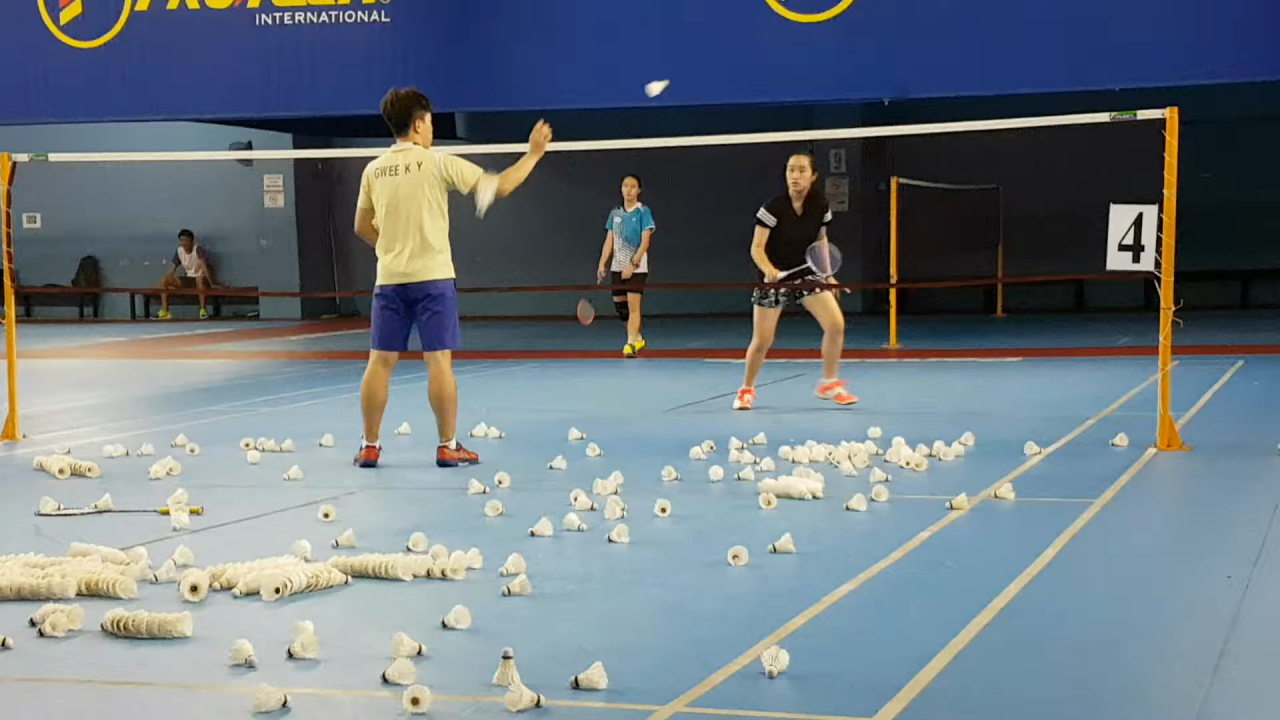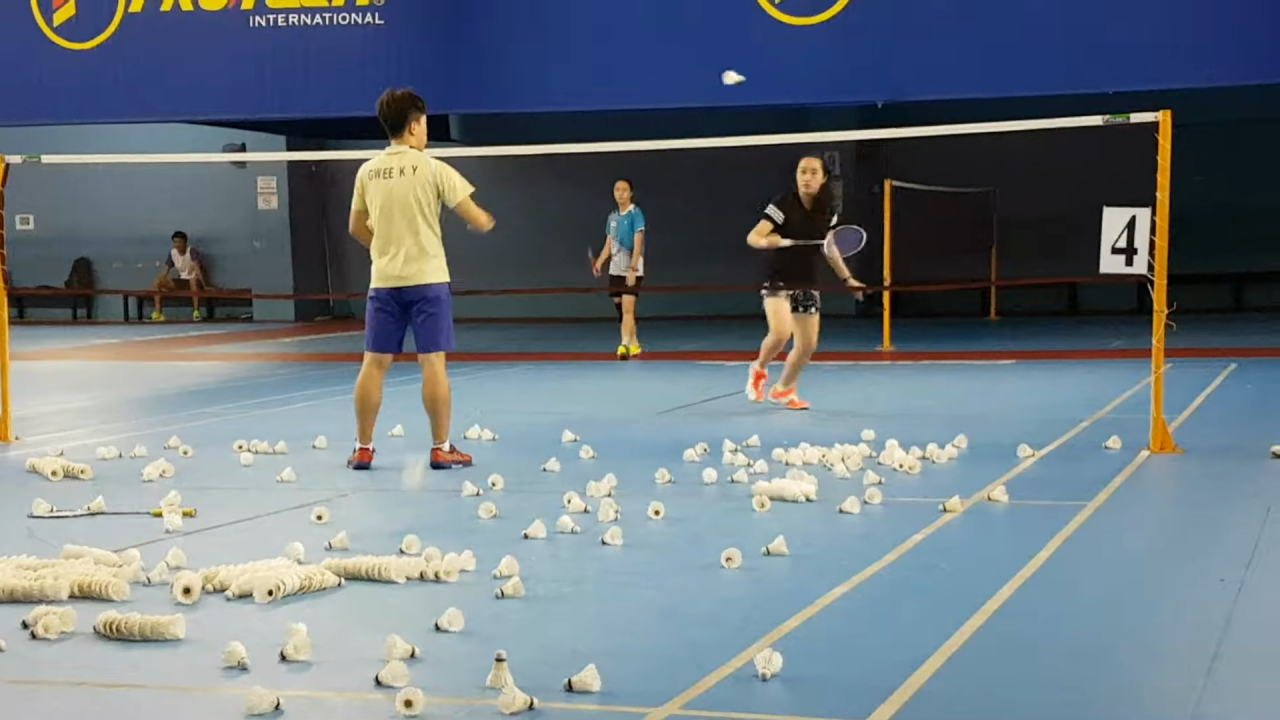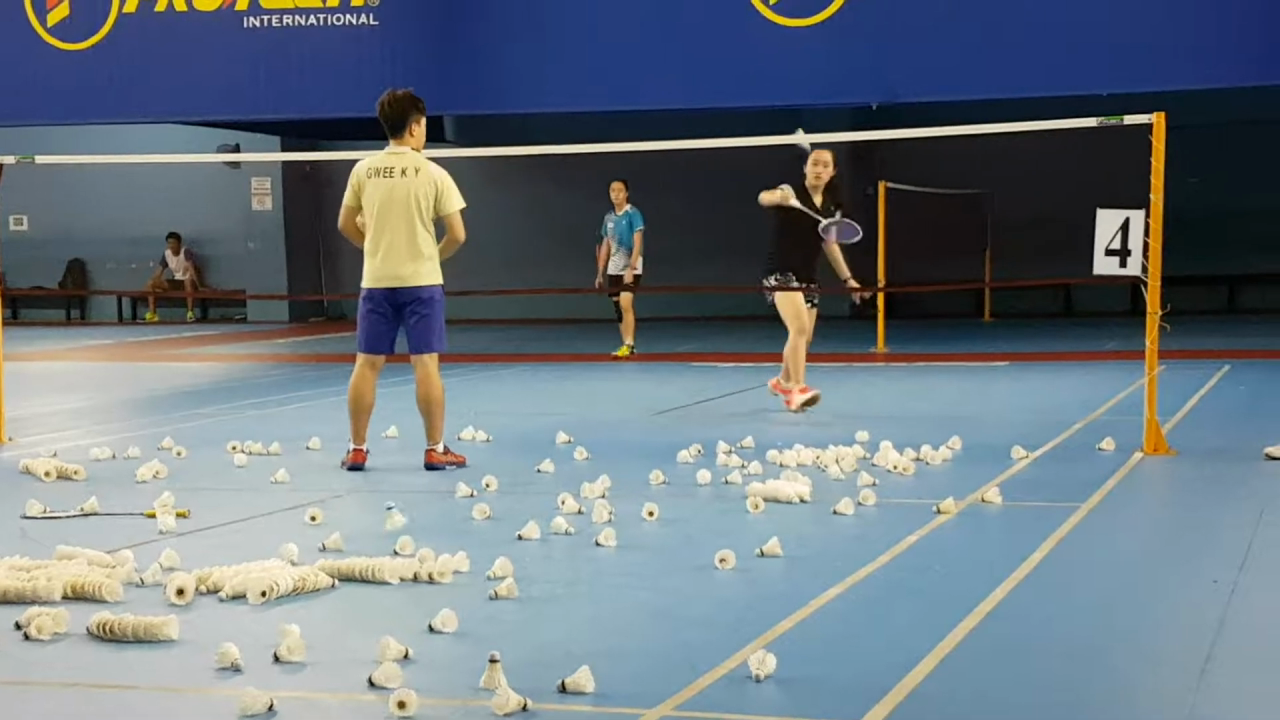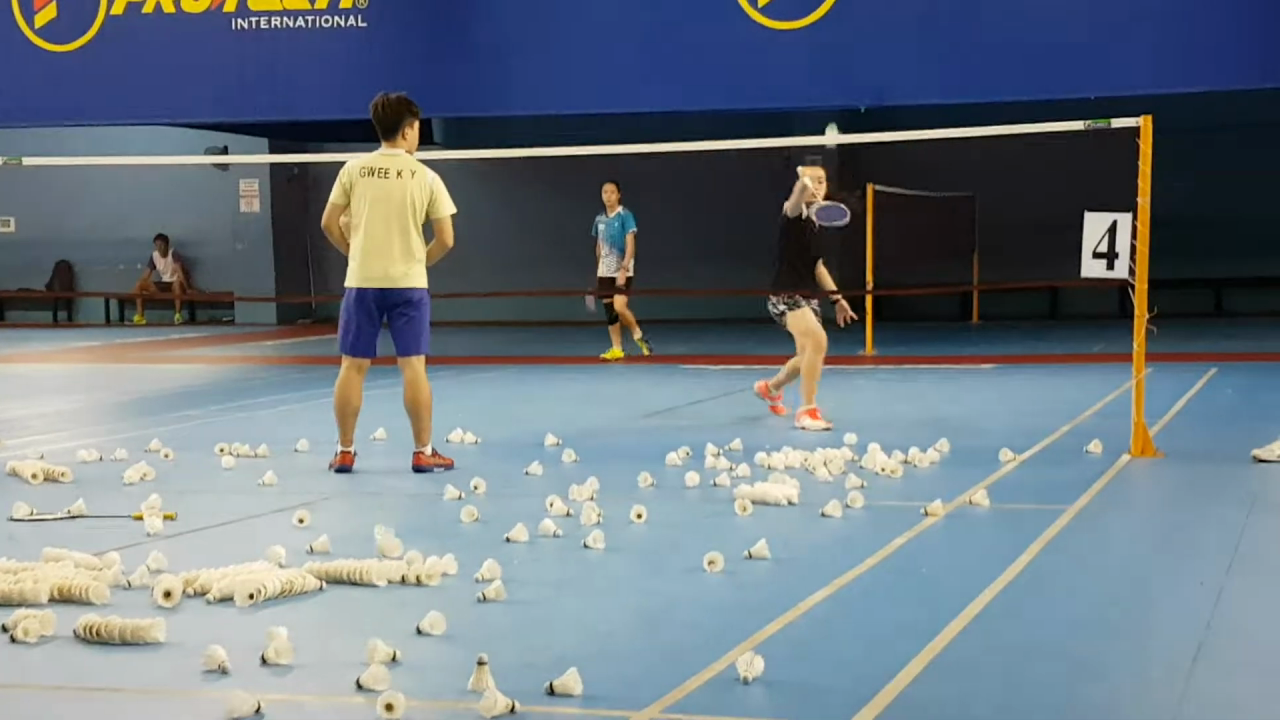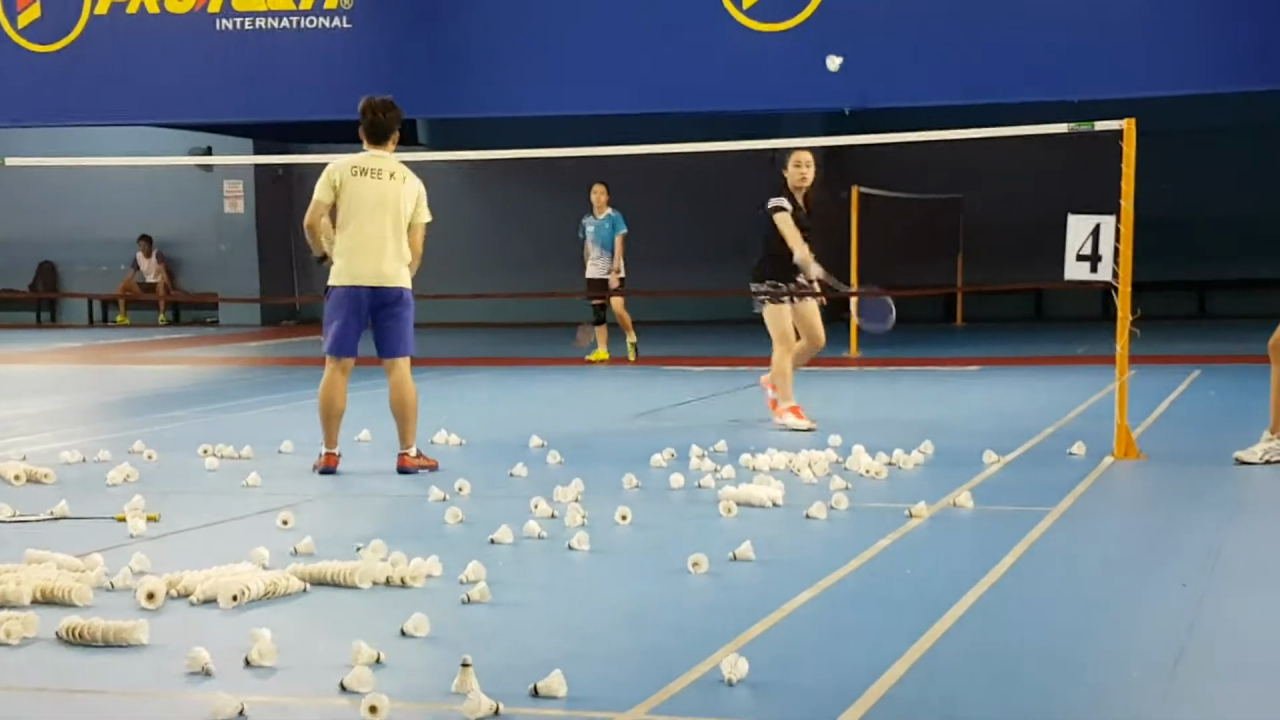
dt=0.2s
person 1, frame 1
left shoulder: (373, 170)
right shoulder: (438, 163)
left elbow: (362, 226)
right elbow: (500, 186)
right wrist: (534, 152)
left hip: (389, 279)
right hip: (432, 276)
left knee: (380, 360)
right knee: (439, 361)
left ankle: (369, 446)
right ankle: (447, 446)
person 1, frame 2
left shoulder: (367, 172)
right shoulder: (433, 169)
left elbow: (356, 228)
right elbow: (479, 221)
right wrist: (487, 220)
left hip: (384, 282)
right hip: (427, 280)
left knee: (374, 363)
right knee: (432, 363)
left ankle: (363, 448)
right ankle: (441, 448)
person 1, frame 3
left shoulder: (363, 171)
right shoulder: (433, 174)
left elbow: (346, 225)
right elbow: (457, 235)
left hip: (376, 282)
right hip: (421, 281)
left knee: (367, 365)
right knee: (426, 364)
left ankle: (357, 449)
right ankle: (435, 450)
person 1, frame 4
left shoulder: (353, 170)
right shoulder: (426, 178)
left elbow: (329, 223)
right elbow: (445, 240)
left hip: (362, 282)
right hip: (408, 283)
left knee: (353, 366)
right knee: (413, 366)
left ankle: (344, 451)
right ankle: (423, 452)
person 1, frame 5
left shoulder: (340, 169)
right shoulder: (411, 181)
left elbow: (312, 222)
right elbow: (416, 247)
left wrist: (324, 252)
left hip: (348, 281)
right hip: (395, 282)
left knee: (337, 366)
right knee: (398, 368)
left ankle: (329, 453)
right ankle: (408, 453)
person 2, frame 1
left shoulder: (821, 207)
right shoulder: (773, 207)
right elbow: (756, 248)
left wrist: (827, 277)
right wrist: (768, 269)
left hip: (807, 275)
right hip: (775, 278)
left knee: (836, 324)
right knee: (763, 340)
left ankle: (830, 383)
right ankle: (747, 389)
person 2, frame 2
left shoulder: (827, 210)
right shoulder: (782, 205)
right elbow: (752, 238)
left wrist: (846, 277)
right wrist: (767, 241)
left hip: (807, 283)
right hip: (777, 280)
left knee: (808, 345)
right knee: (781, 333)
left ankle: (784, 389)
right ankle: (759, 370)
person 2, frame 3
left shoulder: (832, 205)
right shoulder: (791, 193)
left elbow: (830, 245)
right elbow: (763, 198)
left wrist: (849, 280)
right wrist: (780, 197)
left hip: (807, 276)
right hip: (780, 273)
left knee: (802, 334)
right knee: (800, 327)
left ankle: (782, 384)
right ankle: (799, 391)
person 2, frame 4
right shoulder: (794, 210)
right elbow: (794, 202)
left wrist: (838, 299)
right wrist: (802, 186)
left hip: (808, 294)
right hip: (786, 294)
left knee: (808, 355)
right knee: (817, 343)
left ankle: (770, 387)
right ankle: (807, 411)
person 2, frame 5
left shoulder: (805, 204)
right shoulder: (780, 201)
right elbow: (788, 229)
left wrist: (812, 280)
right wrist: (803, 255)
left hip: (793, 279)
right hip: (769, 280)
left knee: (817, 340)
right knee: (786, 341)
left ankle: (775, 381)
right ankle: (785, 408)
